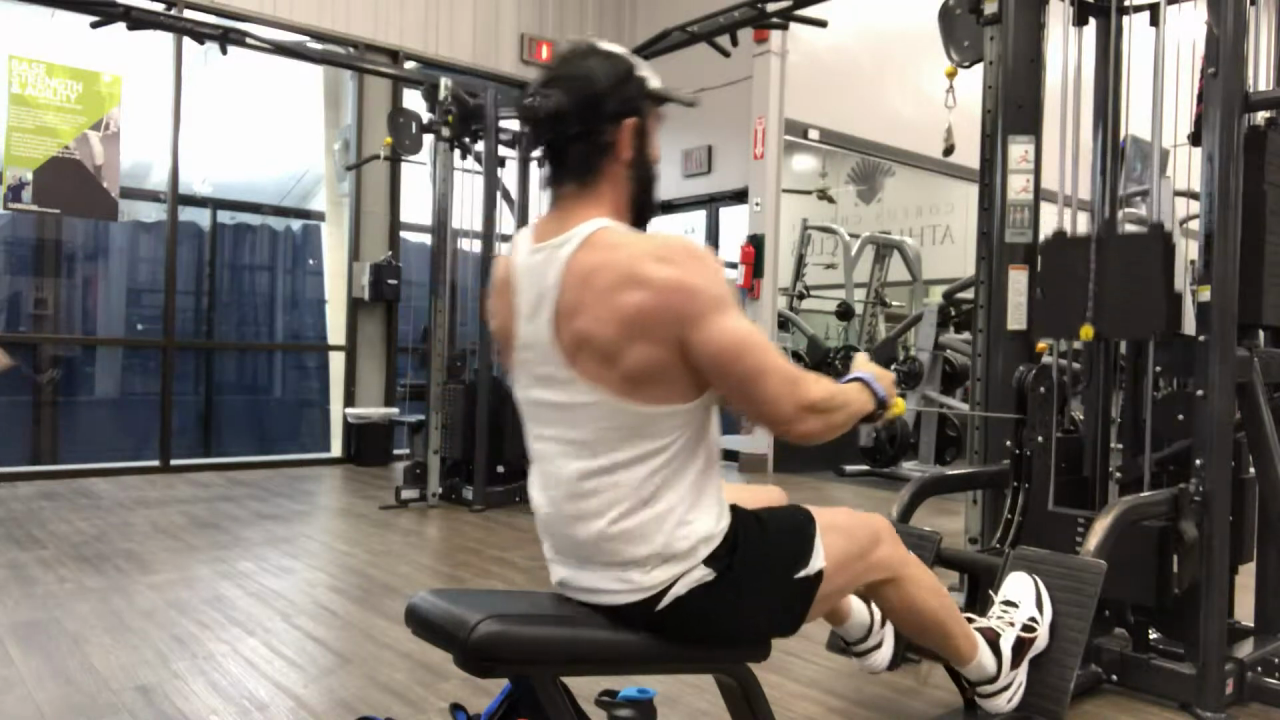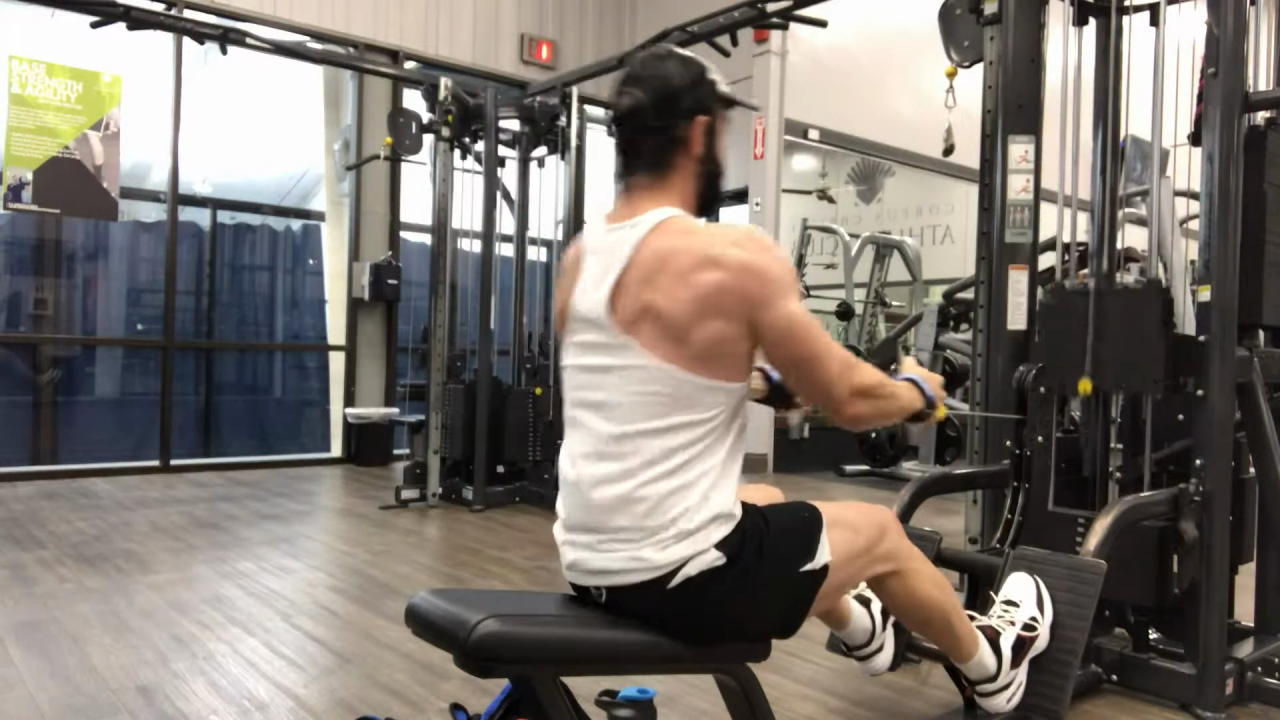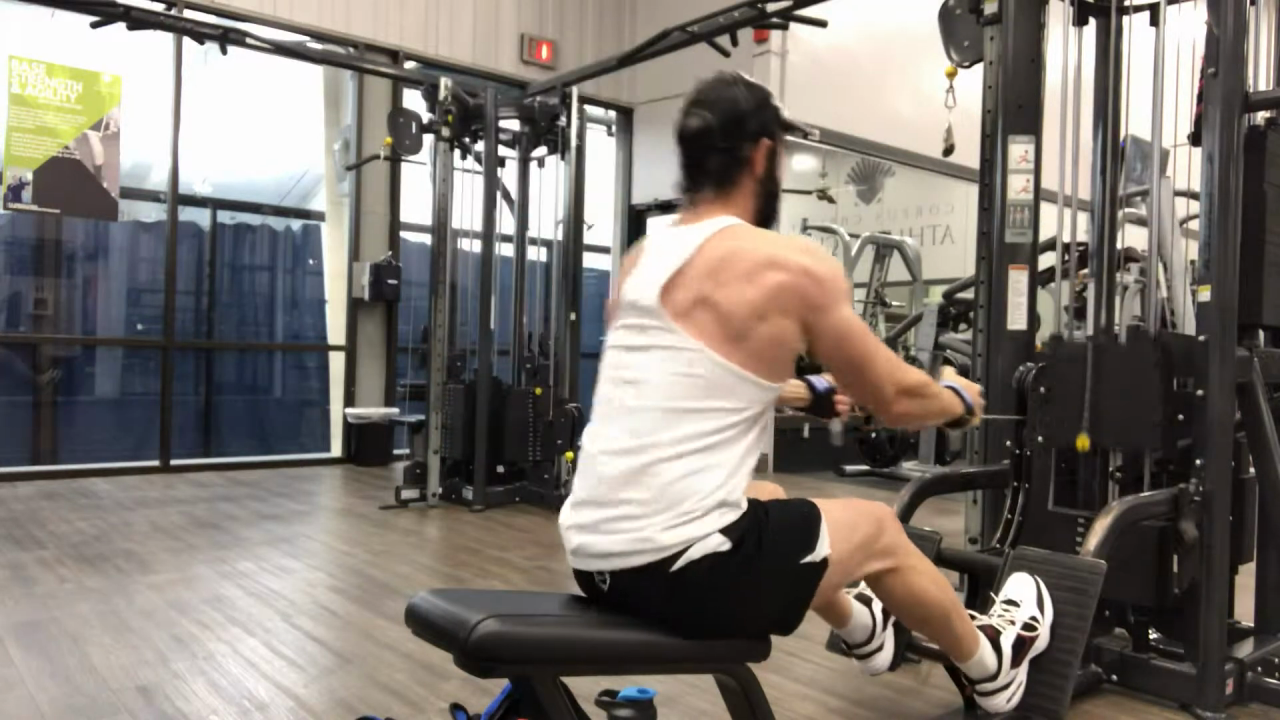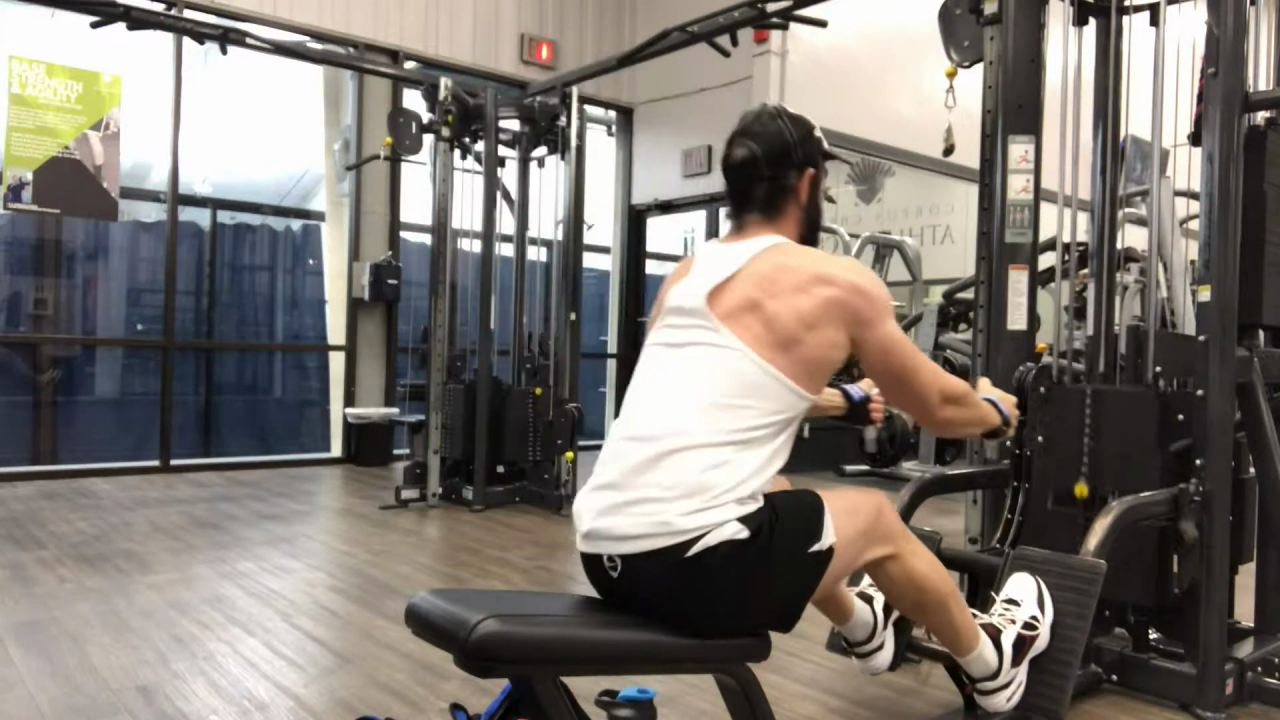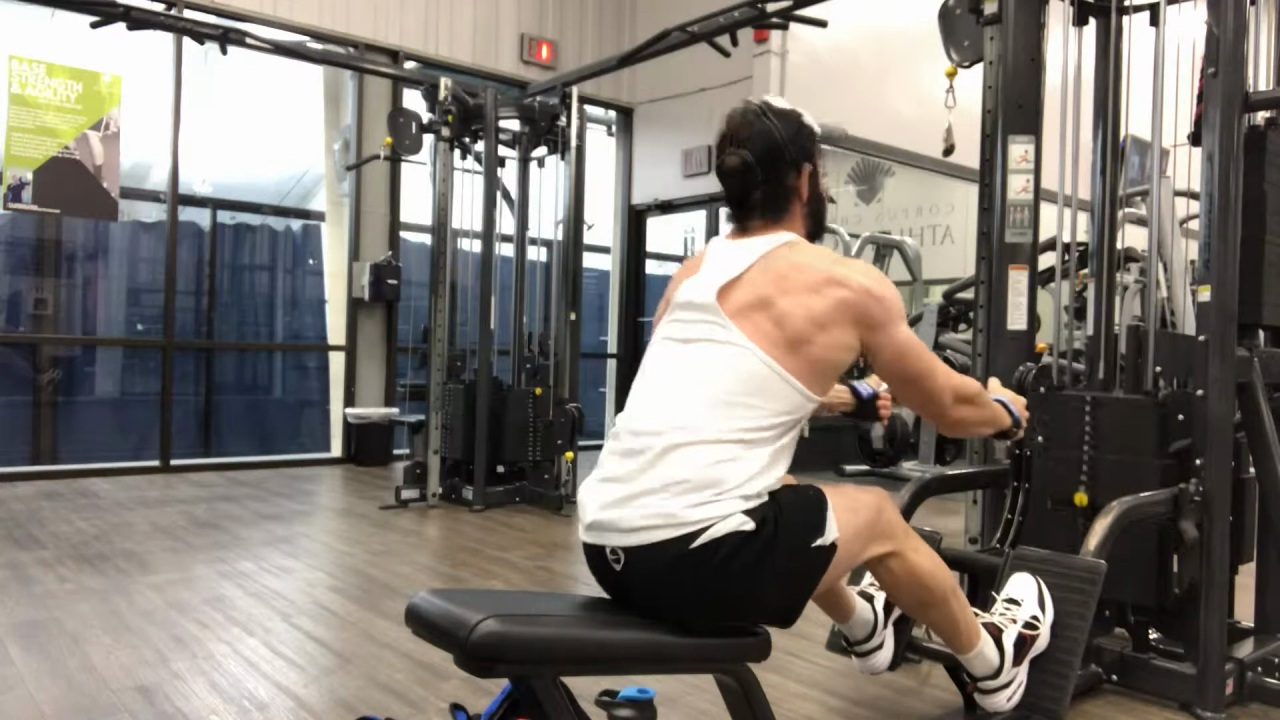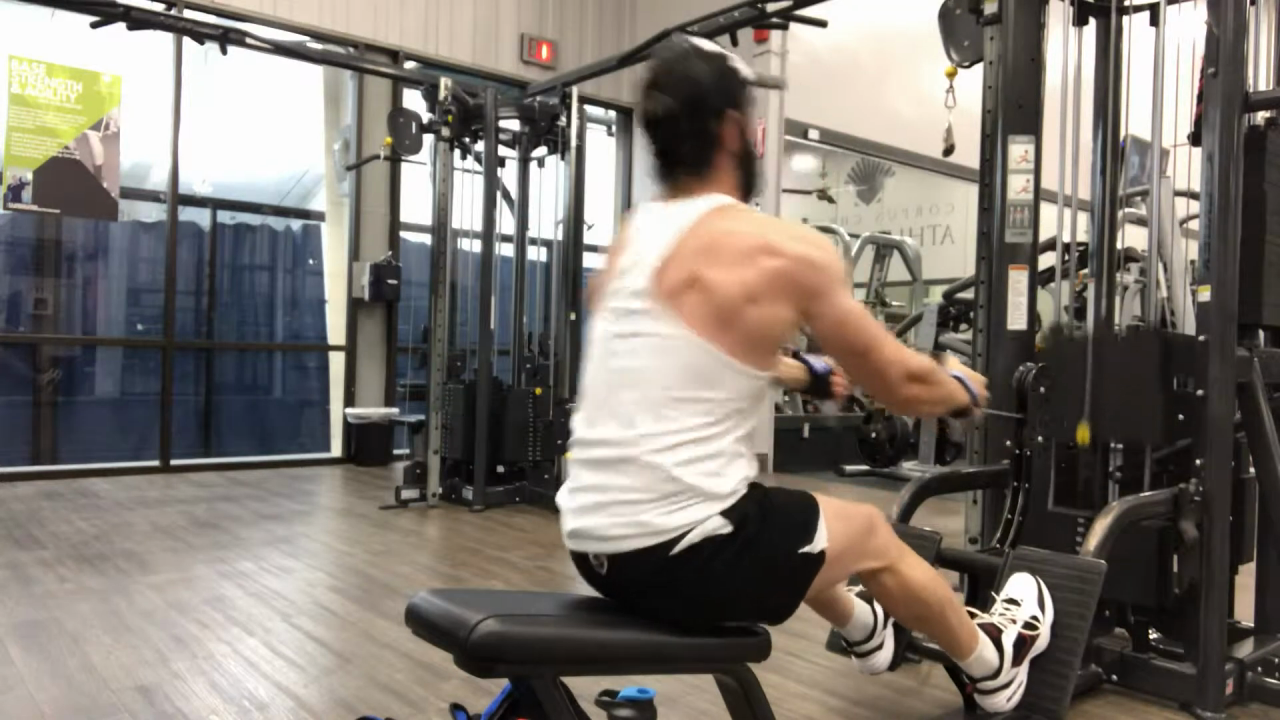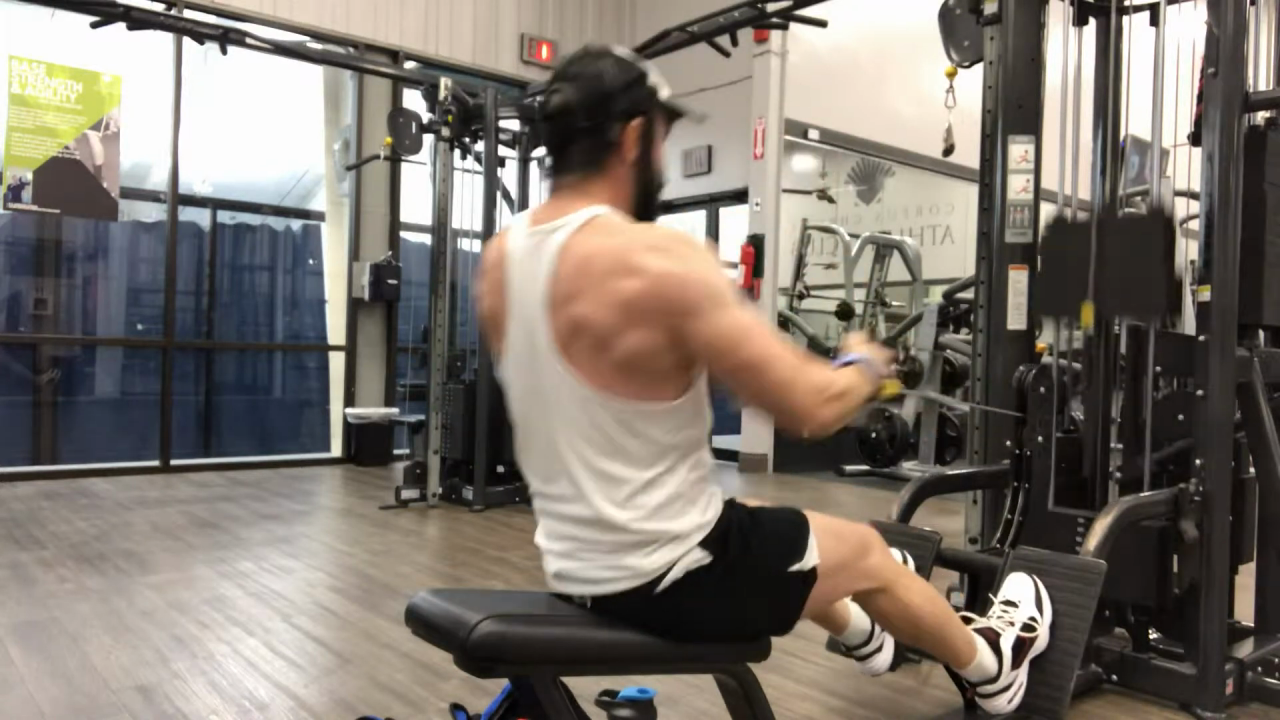
dt=0.2s
person 1, frame 1
left shoulder: (510, 270)
right shoulder: (661, 269)
right elbow: (799, 413)
right wrist: (869, 390)
left hip: (584, 572)
right hip: (670, 584)
left knee: (767, 502)
right knee: (872, 539)
left ankle: (864, 628)
person 1, frame 2
left shoulder: (581, 256)
right shoulder: (731, 256)
right elbow: (850, 399)
left wrist: (763, 379)
right wrist: (916, 390)
left hip: (591, 569)
right hip: (676, 575)
left knee: (765, 503)
right knee: (878, 533)
left ankle: (862, 630)
person 1, frame 3
left shoulder: (640, 257)
right shoulder: (788, 265)
right elbow: (895, 398)
left wrist: (807, 392)
right wrist: (958, 400)
left hip: (594, 557)
right hip: (681, 566)
left knee: (767, 501)
right knee: (876, 529)
left ankle: (862, 627)
right ankle: (991, 667)
person 1, frame 4
left shoulder: (686, 272)
right shoulder: (838, 283)
right elbow: (938, 405)
left wrist: (845, 401)
right wrist: (996, 410)
left hip: (604, 549)
right hip: (694, 560)
right knee: (875, 518)
left ankle: (865, 628)
right ankle: (992, 666)
person 1, frame 5
left shoulder: (693, 270)
right shoulder: (848, 285)
right elbow: (949, 406)
left wrist: (853, 398)
right wrist: (1006, 411)
left hip: (607, 543)
right hip: (697, 554)
right knee: (877, 515)
left ankle: (866, 628)
right ankle: (993, 665)
person 1, frame 6
left shoulder: (629, 237)
right shoulder: (780, 251)
right elbow: (900, 384)
left wrist: (807, 372)
right wrist: (962, 388)
left hip: (595, 544)
right hip: (682, 551)
left knee: (778, 513)
right knee: (869, 532)
left ankle: (864, 629)
right ankle: (992, 665)
person 1, frame 7
left shoulder: (502, 257)
right shoulder: (658, 263)
right elbow: (813, 408)
right wrist: (864, 367)
left hip: (576, 572)
right hip: (663, 577)
left knee: (765, 531)
right knee: (861, 549)
left ankle: (861, 630)
